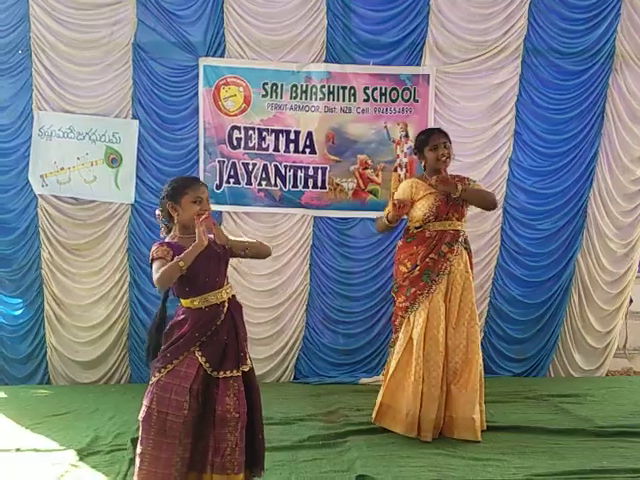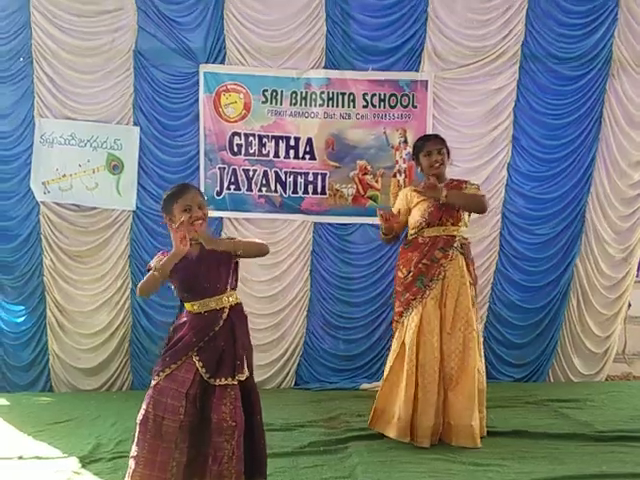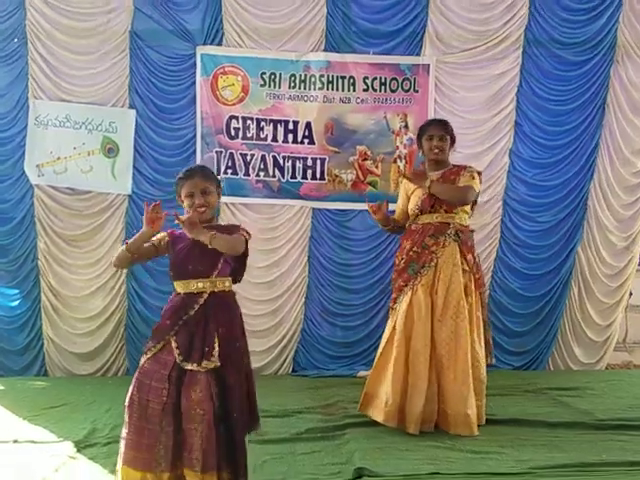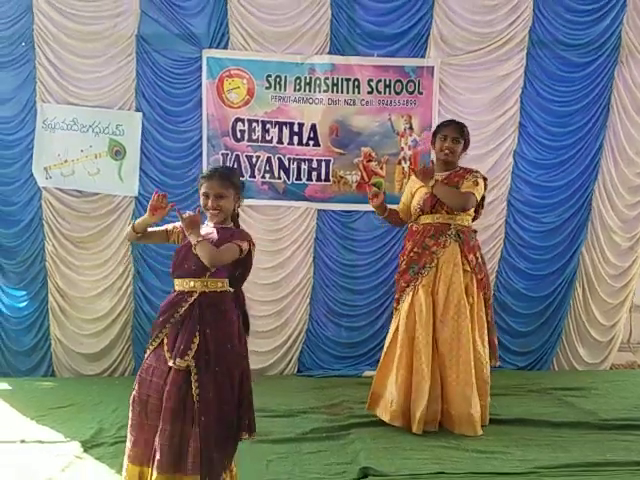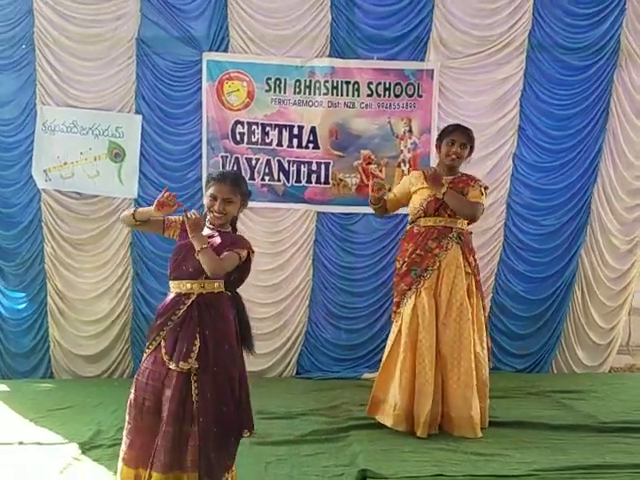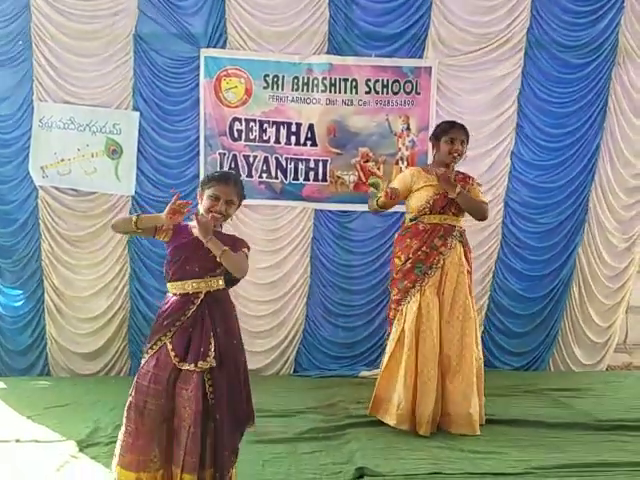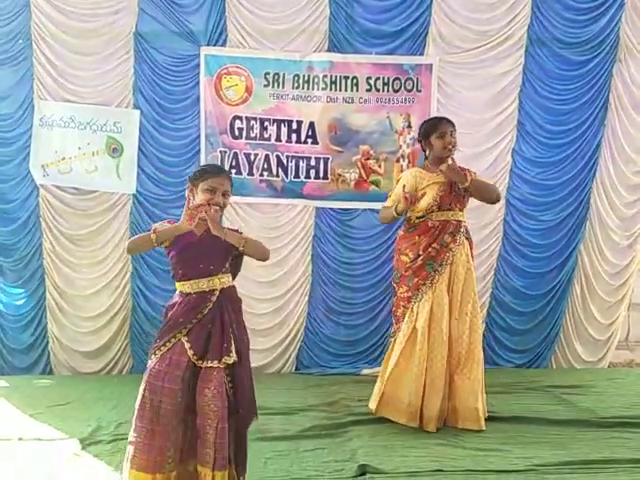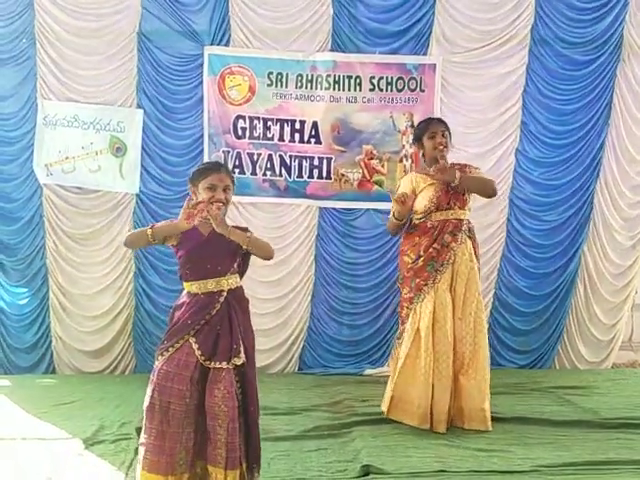
dt=0.3s
person 1, frame 1
left shoulder: (462, 182)
right shoulder: (411, 185)
left elbow: (492, 202)
right elbow: (380, 226)
left wrist: (455, 189)
right wrist: (393, 216)
left hip: (454, 267)
right hip: (419, 267)
left knee: (456, 337)
right knee: (421, 334)
left ankle: (452, 414)
right ankle: (416, 414)
person 1, frame 2
left shoulder: (463, 187)
right shoulder: (409, 194)
left elbow: (482, 205)
right elbow: (391, 236)
left wrist: (441, 194)
right wrist: (386, 227)
left hip: (456, 273)
right hip: (419, 272)
left knee: (457, 342)
right knee: (419, 339)
left ankle: (456, 419)
right ankle: (418, 418)
person 1, frame 3
left shoulder: (465, 173)
right shoulder: (410, 182)
left elbow: (465, 197)
right elbow: (399, 225)
left wrist: (428, 184)
right wrist: (383, 219)
left hip: (455, 260)
right hip: (417, 259)
left knee: (454, 329)
right knee: (413, 327)
left ankle: (452, 408)
right ankle: (414, 407)
person 1, frame 4
left shoulder: (472, 178)
right shoulder: (417, 179)
left elbow: (464, 203)
right elbow: (400, 218)
left wrist: (433, 183)
right wrist: (381, 208)
left hip: (457, 261)
right hip: (419, 260)
left knee: (456, 329)
right knee: (417, 328)
left ankle: (457, 407)
right ankle: (419, 405)
person 1, frame 5
left shoulder: (473, 185)
right shoulder: (415, 178)
left elbow: (473, 213)
right elbow: (385, 208)
left wrist: (441, 189)
right wrist: (375, 199)
left hip: (455, 264)
right hip: (417, 262)
left knee: (455, 332)
right knee: (417, 330)
left ankle: (456, 410)
right ankle: (417, 409)
person 1, frame 6
left shoulder: (467, 182)
right shoulder: (412, 175)
left elbow: (483, 213)
right elbow: (373, 205)
left wrist: (453, 189)
right wrist: (384, 200)
left hip: (452, 261)
right hip: (415, 259)
left knee: (453, 330)
right knee: (415, 327)
left ankle: (452, 407)
right ankle: (410, 406)
person 1, frame 7
left shoulder: (464, 173)
right shoulder: (413, 176)
left elbow: (495, 196)
right elbow: (384, 215)
left wrist: (461, 179)
right wrist: (402, 208)
left hip: (456, 257)
right hip: (421, 256)
left knee: (458, 327)
right knee: (421, 325)
left ankle: (454, 403)
right ankle: (414, 403)
person 1, frame 8
left shoulder: (464, 172)
right shoulder: (412, 180)
left elbow: (492, 189)
right elbow: (394, 228)
left wrist: (452, 176)
right wrist: (399, 214)
left hip: (461, 258)
right hip: (425, 259)
left knee: (464, 327)
right knee: (427, 325)
left ankle: (461, 403)
right ankle: (421, 404)
person 2, frame 1
left shoulder: (216, 244)
right shoulder: (164, 249)
left elbow: (265, 252)
right elbow: (161, 281)
left wrist: (225, 240)
right wrist: (198, 245)
left hip: (224, 332)
right hip: (190, 333)
left knee: (224, 412)
right knee: (172, 410)
person 2, frame 2
left shoulder: (226, 247)
right shoulder: (172, 258)
left elbow: (263, 249)
right elbow: (144, 291)
left wrist: (215, 244)
right wrist: (177, 254)
left hip: (228, 339)
right hip: (192, 340)
left knee: (225, 421)
right knee: (165, 415)
person 2, frame 3
left shoulder: (231, 233)
right shoulder: (173, 238)
left elbow: (235, 247)
right elbow: (119, 262)
left wrist: (200, 232)
right wrist: (147, 232)
left hip: (217, 325)
right hip: (178, 324)
left knee: (207, 406)
right knee: (153, 397)
person 2, frame 4
left shoulder: (239, 239)
right shoulder: (186, 229)
left elbow: (213, 259)
right elbow: (132, 236)
left wrist: (195, 233)
right wrist: (149, 217)
left hip: (212, 323)
right hip: (177, 321)
left knee: (203, 403)
right knee: (154, 397)
person 2, frame 5
left shoulder: (237, 244)
right shoulder: (182, 227)
left elbow: (215, 269)
right elbow: (128, 219)
left wrist: (197, 236)
right wrist: (154, 211)
left hip: (209, 325)
right hip: (174, 323)
left knee: (201, 404)
right knee: (150, 399)
person 2, frame 6
left shoulder: (233, 243)
right shoulder: (174, 230)
left elbow: (239, 270)
right elbow: (118, 226)
left wrist: (208, 238)
right wrist: (162, 220)
left hip: (213, 325)
right hip: (174, 322)
left knee: (204, 404)
right knee: (152, 398)
person 2, frame 7
left shoulder: (231, 235)
right shoulder: (174, 230)
left elbow: (264, 254)
right elbow: (131, 247)
left wrist: (221, 231)
right wrist: (181, 226)
left hip: (221, 322)
right hip: (184, 319)
left knee: (216, 402)
right knee: (164, 397)
person 2, frame 8
left shoulder: (237, 233)
right shoulder: (180, 230)
left elbow: (268, 253)
right elbow: (129, 241)
left wrist: (225, 229)
right wrist: (178, 225)
left hip: (229, 322)
right hip: (191, 319)
left knee: (224, 403)
right knee: (173, 398)
